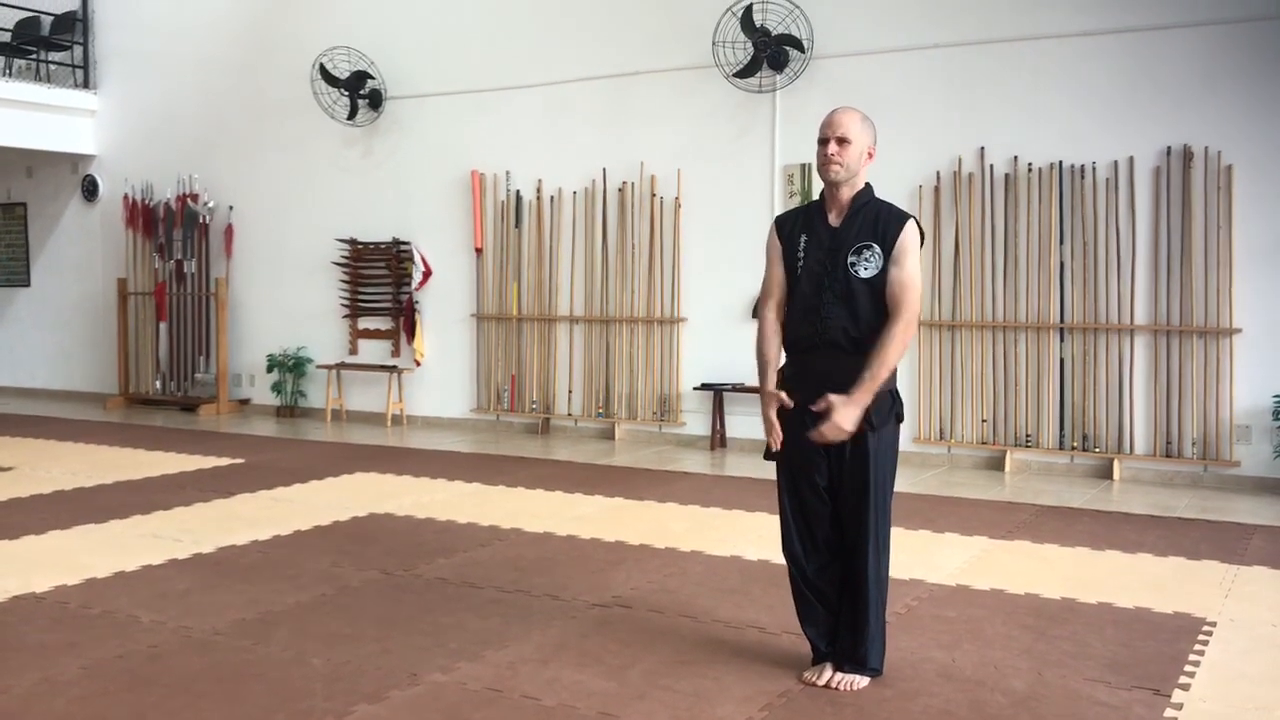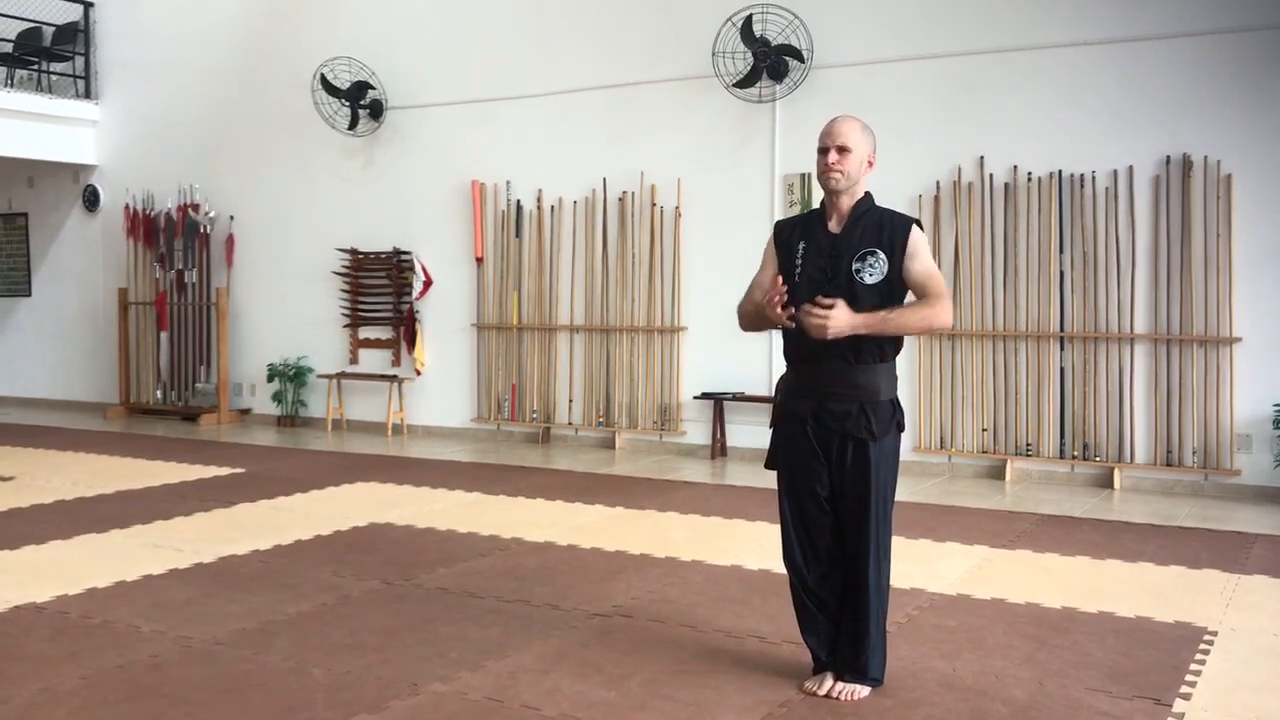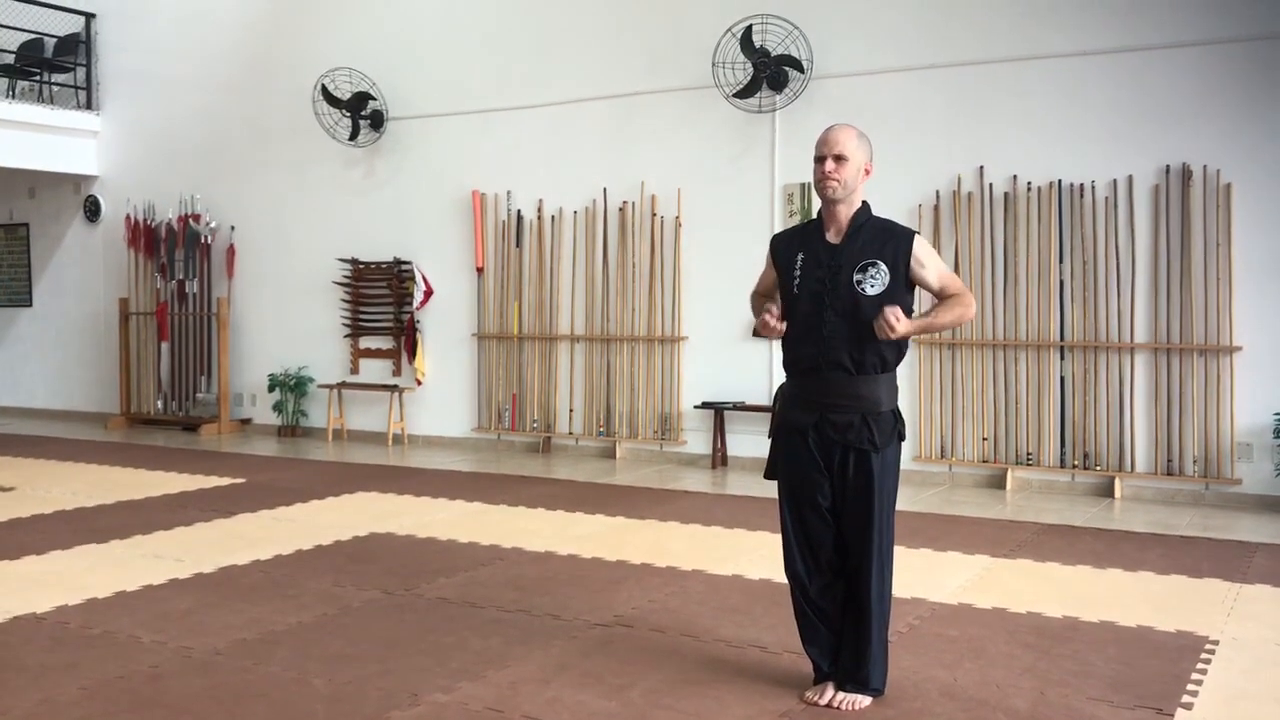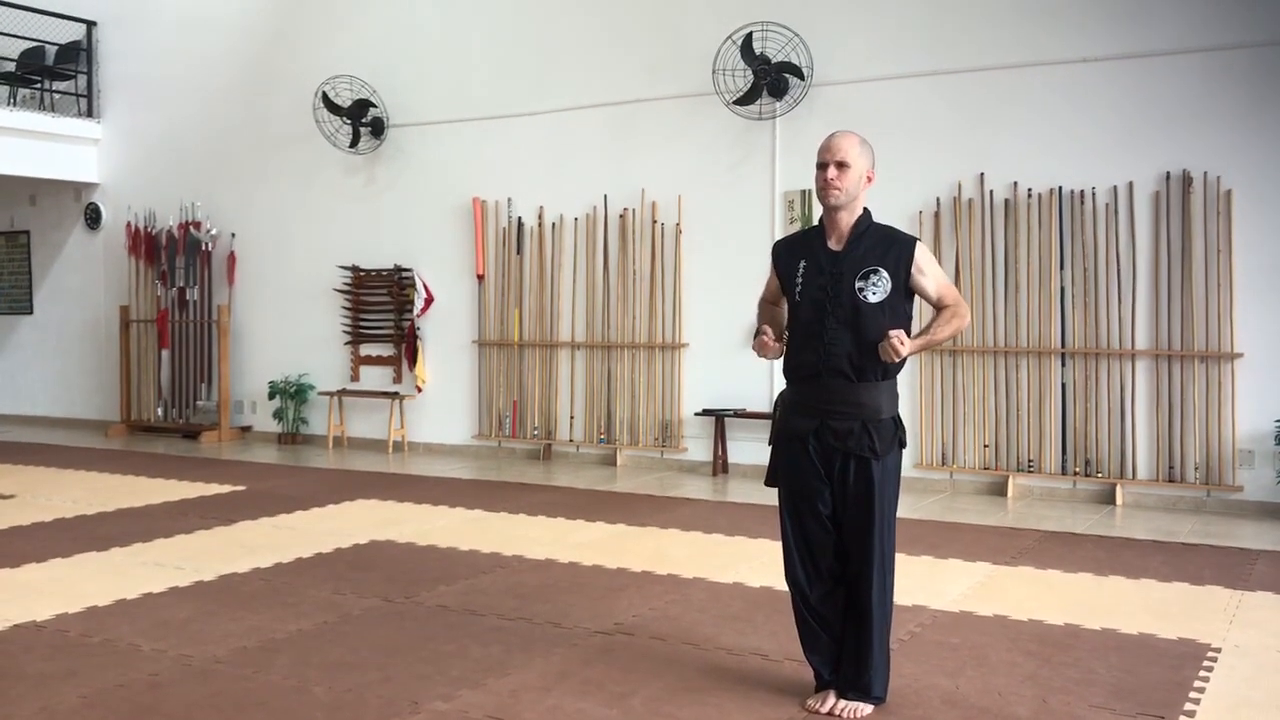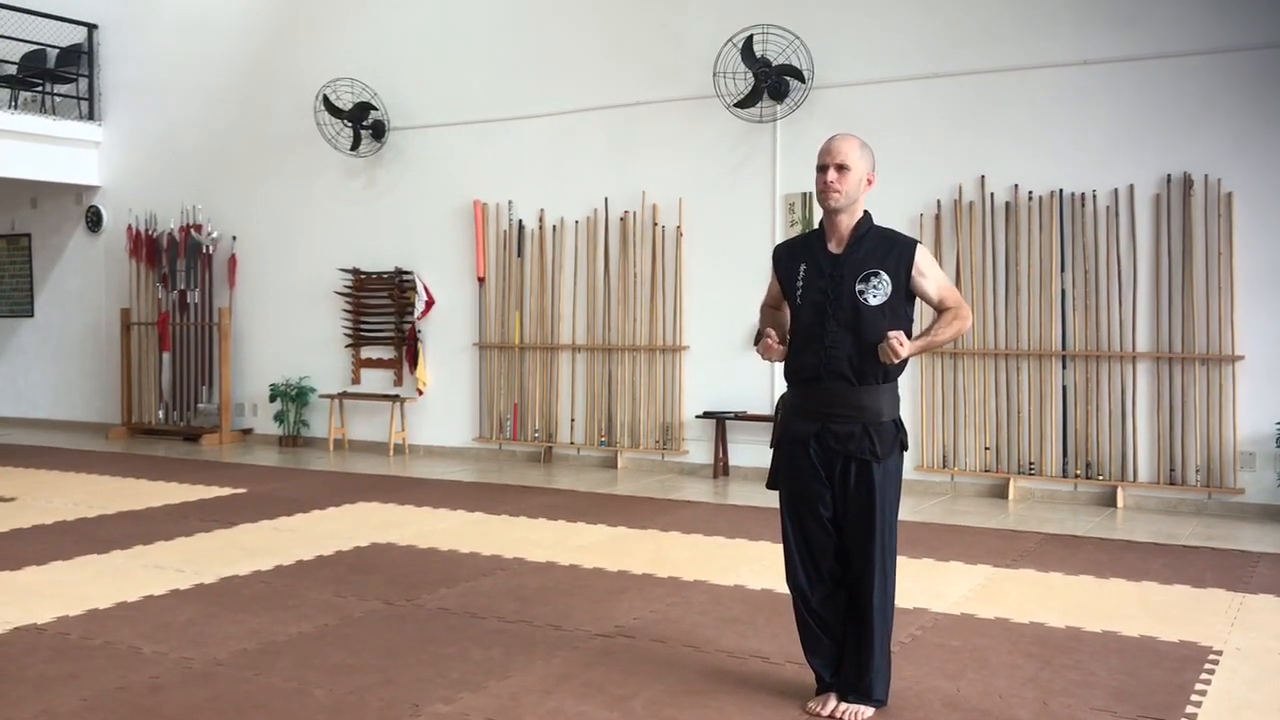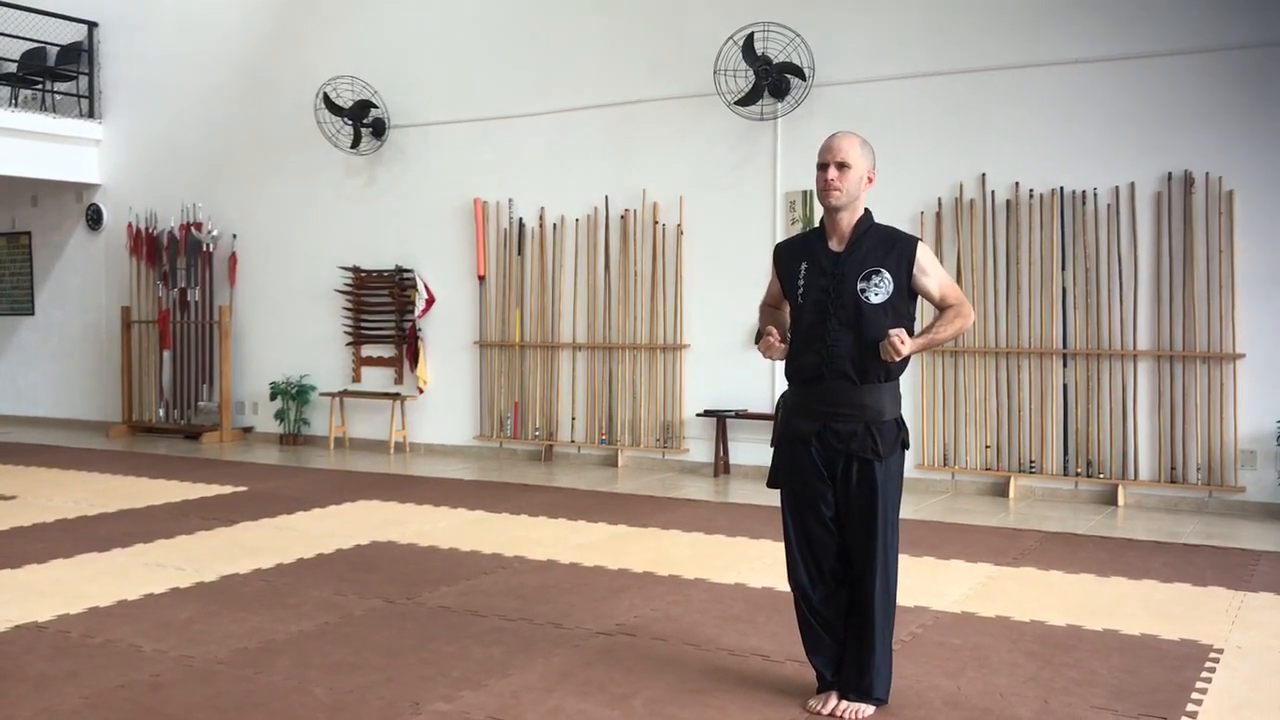
dt=0.3s
person 1, frame 1
left shoulder: (896, 226)
right shoulder: (788, 227)
left elbow: (903, 321)
right elbow: (771, 310)
left wrist: (857, 400)
right wrist: (770, 387)
left hip: (864, 399)
right hip: (801, 399)
left knee: (862, 532)
right knee: (806, 533)
left ankle: (859, 656)
right ankle: (825, 648)
person 1, frame 2
left shoulder: (900, 233)
right shoulder: (788, 234)
left elbow: (938, 312)
right elbow: (748, 313)
left wrist: (853, 323)
right wrist: (769, 311)
left hip: (865, 405)
right hip: (800, 401)
left knee: (862, 541)
right knee: (806, 542)
left ankle: (859, 665)
right ankle: (825, 658)
person 1, frame 3
left shoulder: (900, 243)
right shoulder: (787, 245)
left elbow: (962, 301)
right elbow: (763, 294)
left wrist: (909, 327)
right wrist: (765, 319)
left hip: (867, 414)
right hip: (801, 412)
left knee: (865, 550)
right knee: (808, 550)
left ankle: (862, 675)
right ankle: (827, 668)
person 1, frame 4
left shoulder: (901, 250)
right shoulder: (789, 252)
left elbow: (955, 309)
left wrist: (914, 344)
right wrist: (768, 334)
left hip: (868, 422)
right hip: (801, 420)
left knee: (867, 558)
right knee: (808, 558)
person 1, frame 5
left shoulder: (901, 253)
right shoulder: (790, 256)
left elbow: (957, 312)
left wrist: (913, 345)
right wrist: (770, 337)
left hip: (869, 425)
right hip: (802, 423)
left knee: (867, 560)
right knee: (810, 561)
person 1, frame 6
left shoulder: (902, 251)
right shoulder: (791, 254)
left elbow: (959, 310)
left wrist: (914, 343)
right wrist: (770, 335)
left hip: (870, 424)
right hip: (803, 422)
left knee: (869, 559)
right knee: (811, 559)
